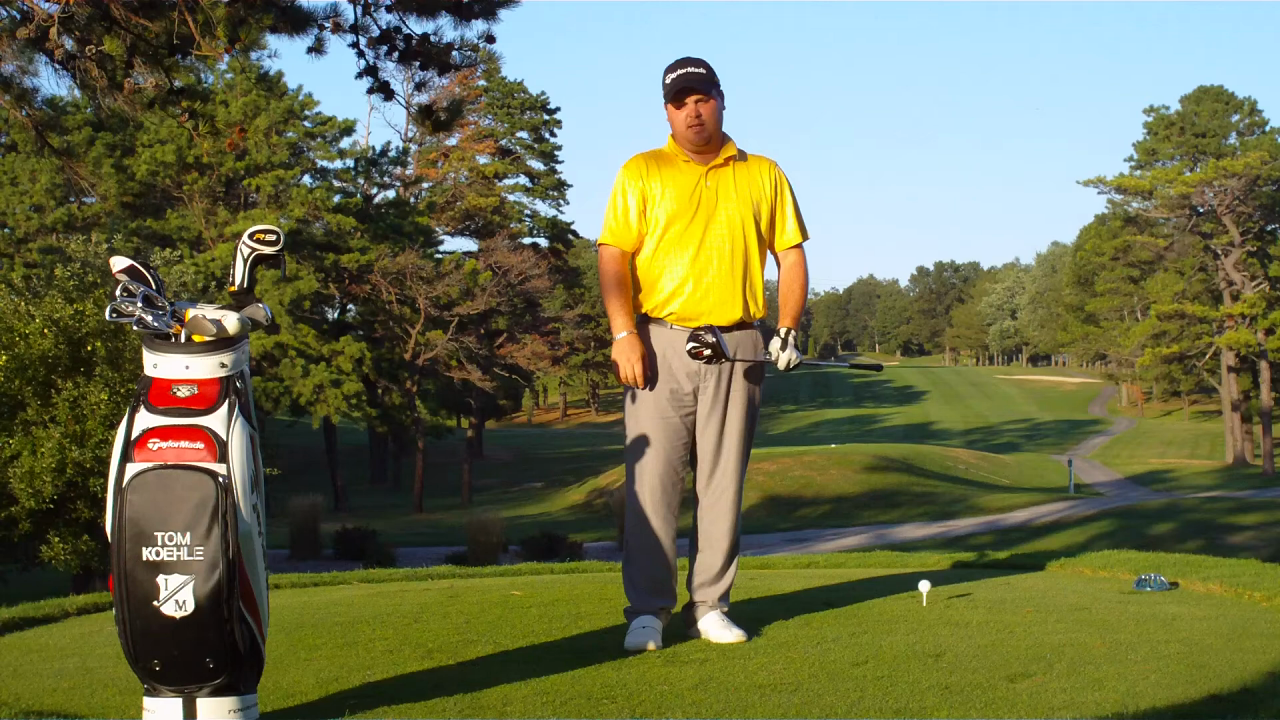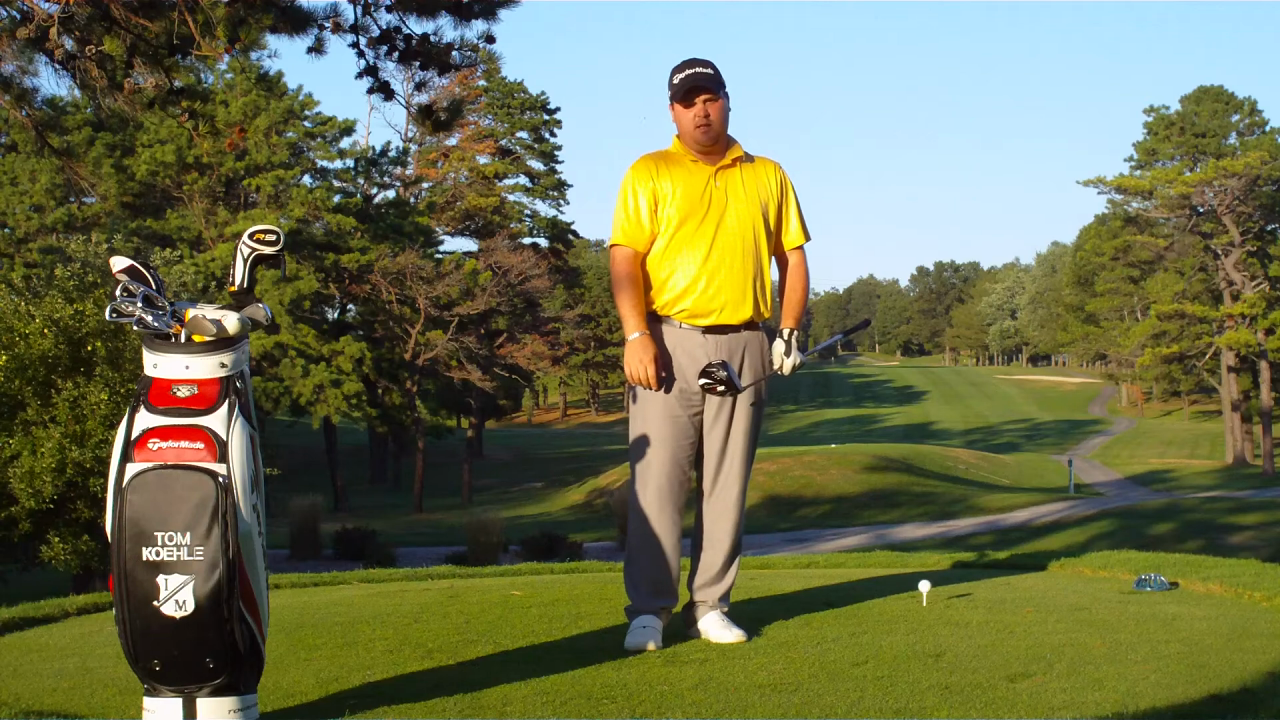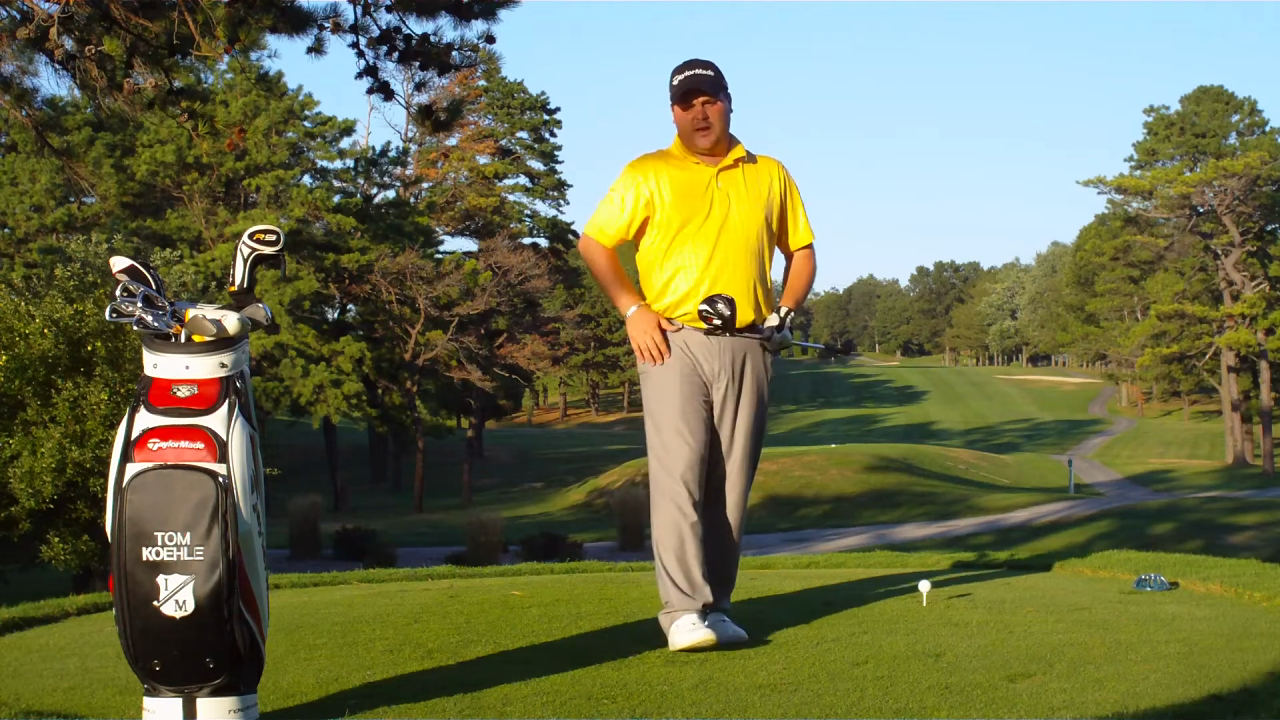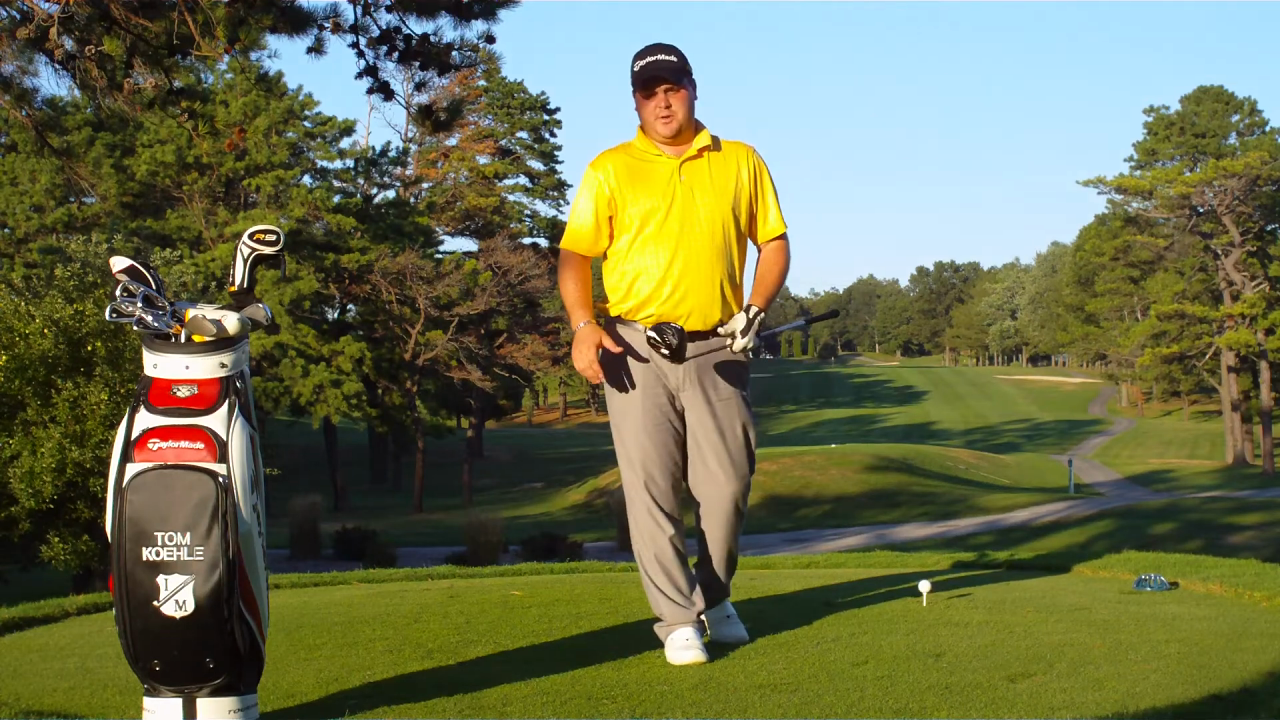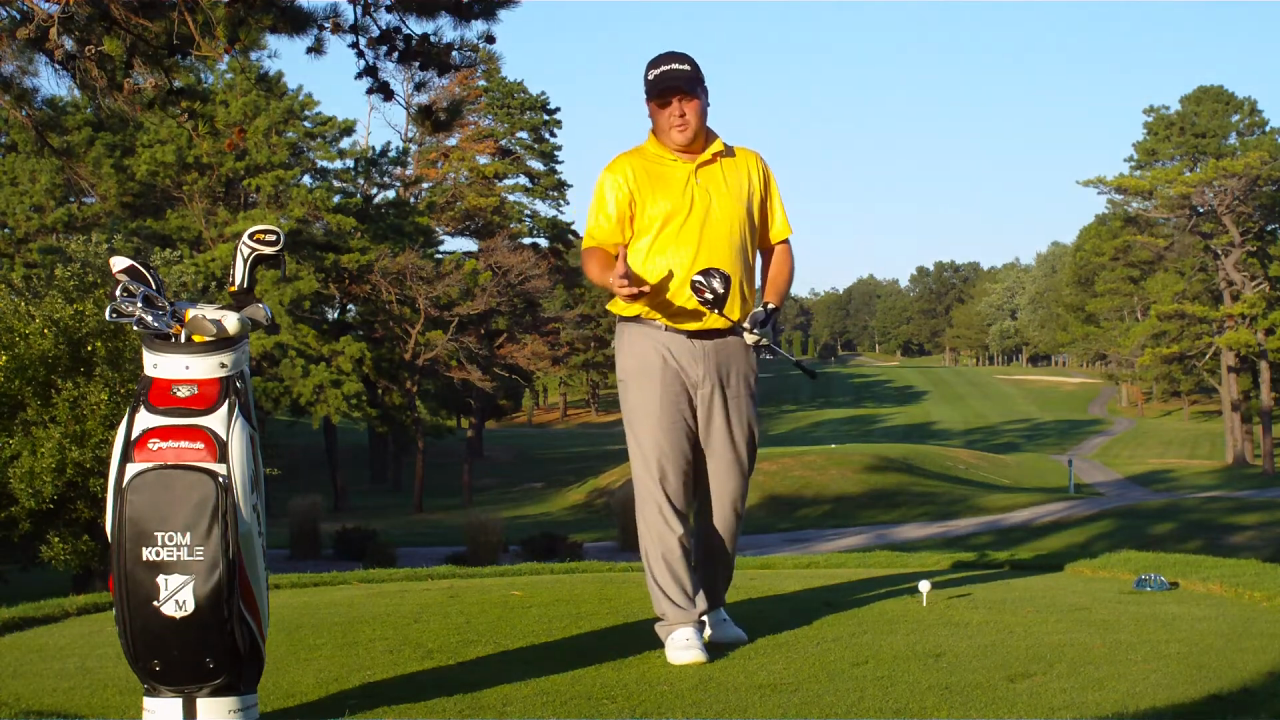
dt=1s
person 1, frame 1
left shoulder: (764, 175)
right shoulder: (640, 172)
left elbow: (791, 256)
right elbow: (613, 254)
left wrist: (787, 331)
right wrist: (623, 332)
left hip: (737, 348)
right hip: (660, 342)
left knee: (723, 480)
right knee: (653, 477)
left ankle: (710, 604)
right ankle: (648, 608)
person 1, frame 2
left shoulder: (768, 176)
right shoulder: (649, 173)
left elbow: (792, 258)
right elbow: (624, 258)
left wrist: (789, 332)
right wrist: (636, 335)
left hip: (743, 346)
right hip: (669, 341)
left knee: (726, 481)
right knee: (658, 476)
left ankle: (709, 605)
right ankle: (649, 608)
person 1, frame 3
left shoulder: (771, 175)
right shoulder: (646, 173)
left elbow: (801, 250)
right elbow: (594, 241)
left wrist: (785, 312)
right wrist: (631, 307)
left hip: (744, 347)
right hip: (671, 342)
left knee: (730, 482)
right knee: (678, 470)
left ankle: (715, 605)
right ankle: (684, 610)
person 1, frame 4
left shoulder: (742, 162)
right shoulder: (609, 169)
left elbow: (774, 242)
right elbow: (575, 252)
left wrist: (755, 309)
right wrist: (582, 322)
left hip: (717, 349)
right hip: (634, 347)
left knee: (727, 484)
right knee: (652, 488)
left ankle: (715, 598)
right ankle: (679, 620)
person 1, frame 5
left shoulder: (749, 167)
right shoulder: (626, 171)
left elbow: (777, 245)
right elbow: (595, 248)
left wrist: (770, 306)
right wrist: (614, 278)
left hip: (730, 345)
right hip: (653, 343)
left knee: (726, 483)
right knee: (662, 482)
left ankle: (710, 604)
right ankle: (678, 620)
